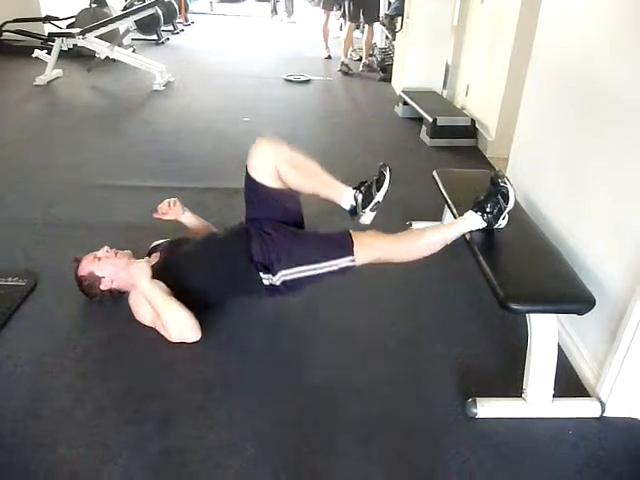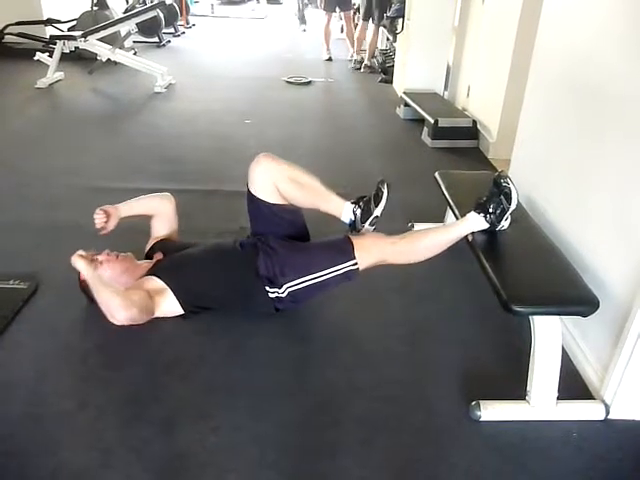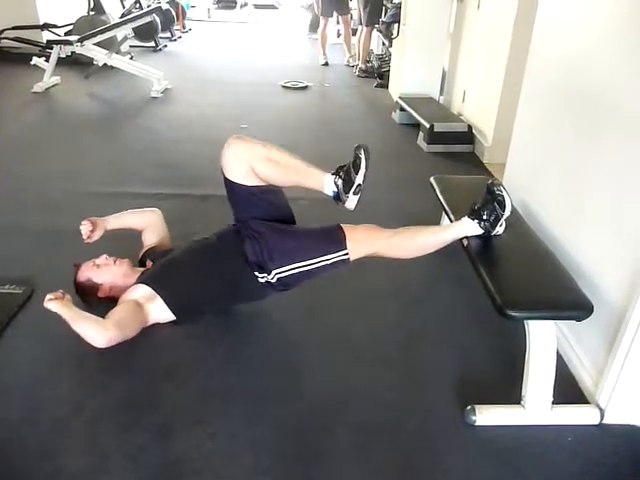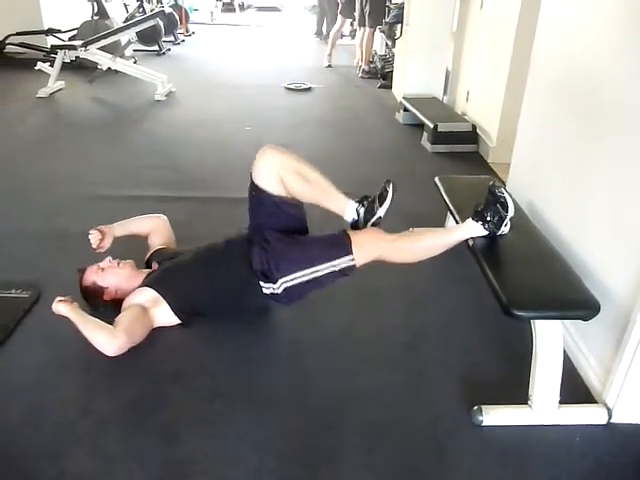
dt=1s
person 1, frame 1
left shoulder: (156, 253)
right shoulder: (142, 299)
right elbow: (188, 332)
left wrist: (183, 214)
right wrist: (146, 285)
left hip: (260, 235)
right hip: (268, 265)
left knee: (266, 151)
right knee: (375, 246)
left ankle: (353, 200)
right ankle: (475, 218)
person 1, frame 2
left shoulder: (159, 250)
right shoulder: (146, 293)
left elbow: (165, 201)
right elbow: (122, 313)
left wrist: (117, 211)
right wrist: (87, 269)
left hip: (265, 247)
right hip: (275, 280)
left knee: (265, 168)
right knee: (379, 248)
left ankle: (351, 213)
right ankle: (477, 221)
person 1, frame 3
left shoulder: (151, 257)
right shoulder: (138, 301)
left elbow: (153, 216)
right elbow: (104, 335)
left wrist: (103, 223)
right wrist: (63, 308)
left hip: (254, 235)
right hip: (265, 262)
left knee: (238, 151)
right knee: (370, 238)
left ankle: (335, 185)
right ankle: (470, 226)
person 1, frame 4
left shoulder: (157, 260)
right shoulder: (141, 303)
left elbow: (158, 220)
right elbow: (114, 343)
left wrist: (110, 230)
right wrist: (72, 312)
left hip: (263, 246)
right hip: (271, 276)
left knee: (270, 159)
right knee: (378, 243)
left ankle: (354, 213)
right ankle: (475, 226)
